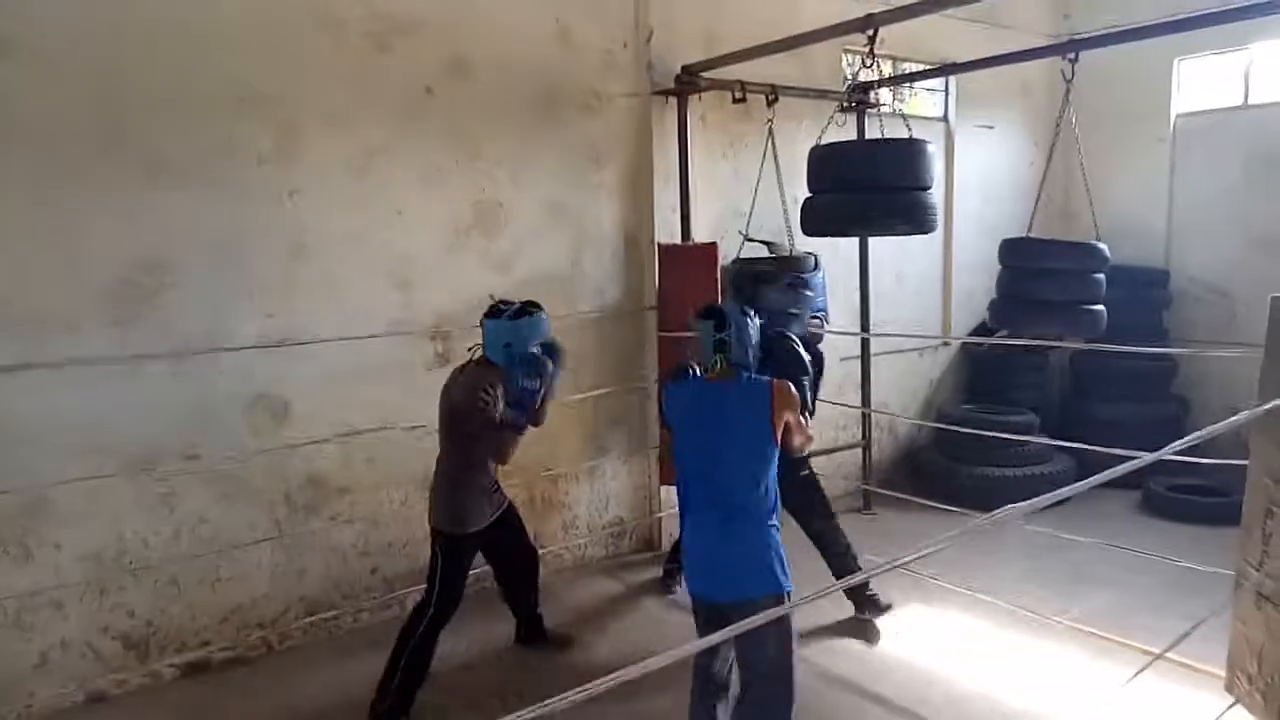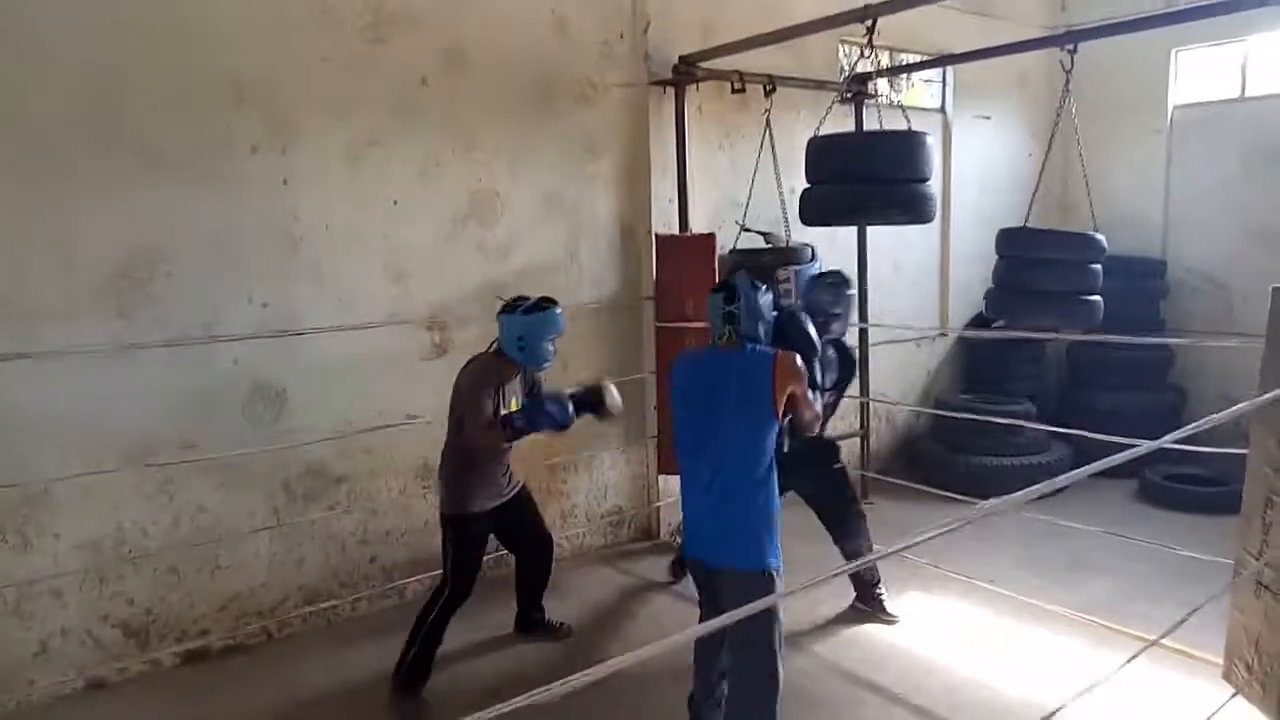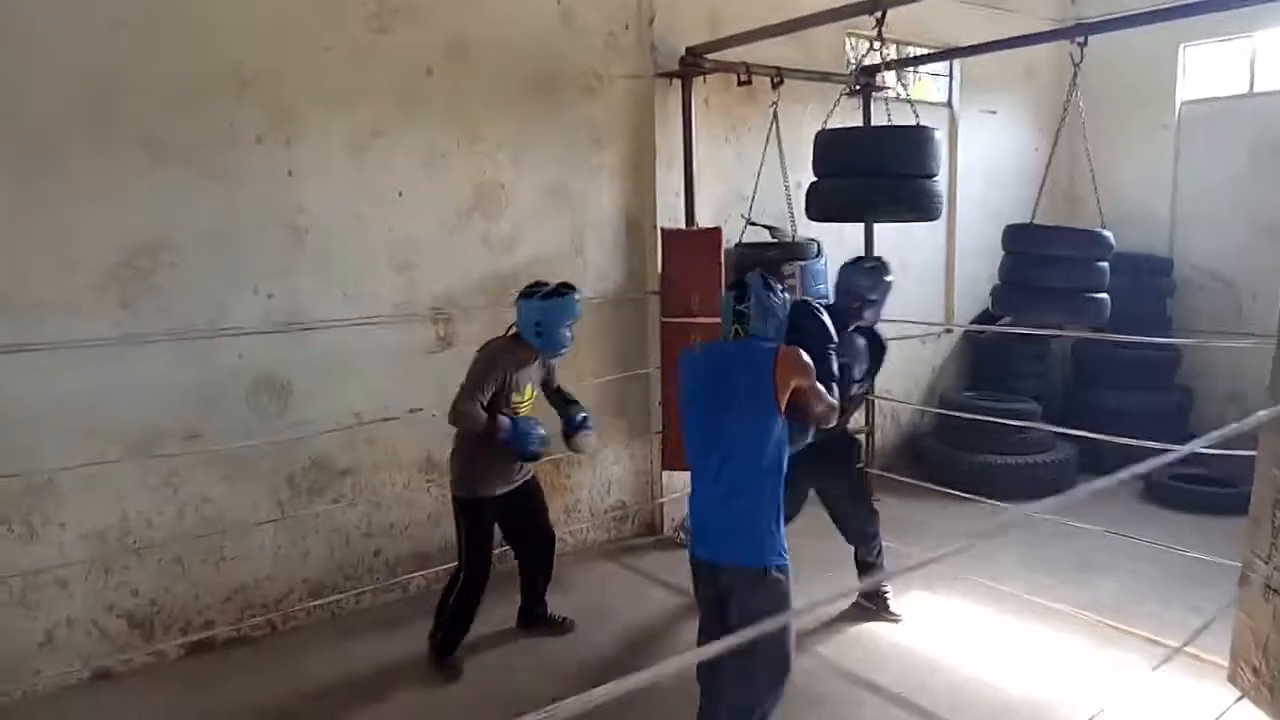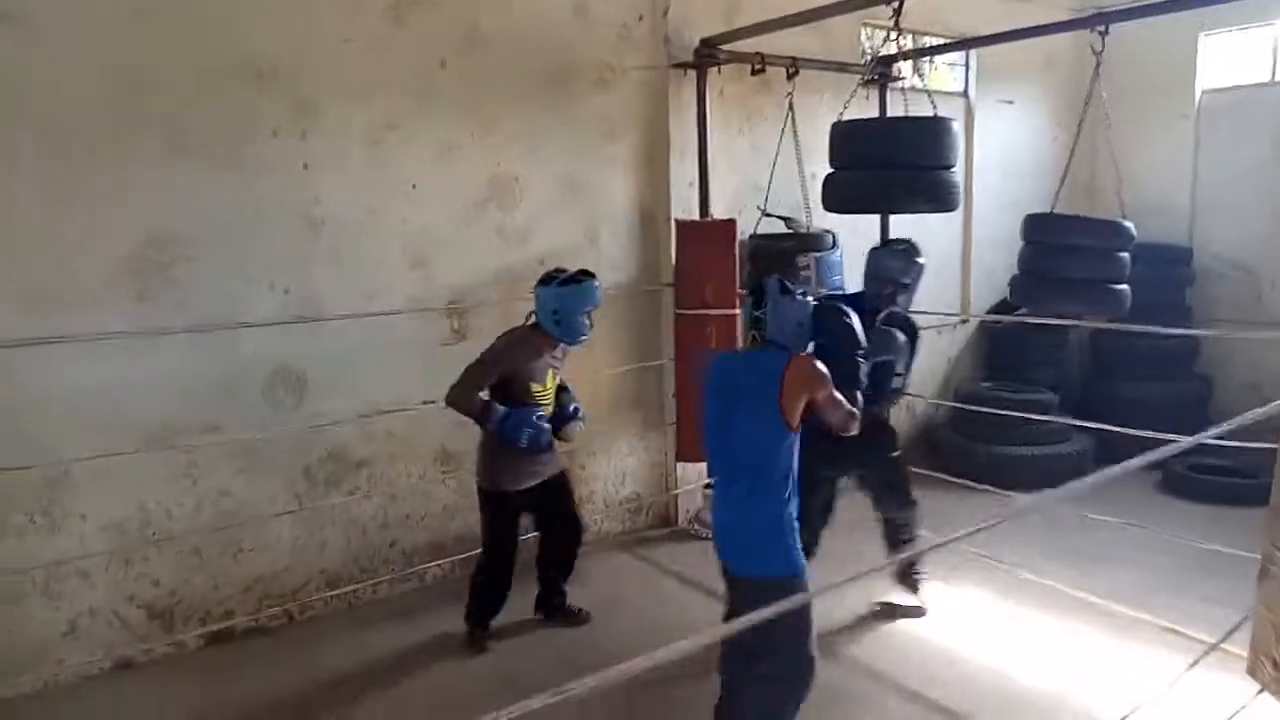
dt=0.1s
person 1, frame 1
left shoulder: (676, 398)
right shoulder: (776, 395)
right elbow: (800, 445)
left hip: (702, 564)
right hip: (756, 567)
left knee: (710, 663)
person 1, frame 2
left shoulder: (683, 368)
right shoulder: (780, 366)
right elbow: (810, 423)
left hip: (698, 533)
right hip: (748, 540)
left knee: (715, 634)
right knee: (754, 665)
person 1, frame 3
left shoulder: (692, 363)
right shoulder: (787, 362)
right elbow: (826, 416)
right wrist: (819, 371)
left hip: (705, 530)
right hip: (753, 536)
left knee: (718, 630)
right knee: (766, 657)
person 1, frame 4
left shoulder: (718, 368)
right shoulder: (802, 370)
right elbow: (847, 425)
left hip: (728, 527)
right hip: (769, 538)
left knee: (747, 621)
right knee: (790, 662)
person 2, frame 1
left shoulder: (498, 376)
right shoulder: (473, 387)
left elbow: (534, 418)
right elbow: (500, 450)
left wrist: (546, 377)
right wrist: (520, 401)
left hip: (490, 498)
right hip: (459, 512)
left knee: (523, 565)
right knee: (439, 607)
left ankle: (530, 630)
person 2, frame 2
left shoulder: (521, 372)
right shoulder: (482, 375)
left elbow: (544, 404)
right elbow: (465, 432)
left wrist: (577, 402)
right wrist: (525, 421)
left hip: (506, 485)
right hip: (465, 495)
left knee: (536, 550)
right knee: (458, 585)
left ankle: (531, 619)
right ankle: (408, 676)
person 2, frame 3
left shoulder: (540, 358)
right shoulder: (495, 358)
left elbow: (555, 391)
right elbow: (460, 414)
left wrist: (576, 416)
right wrist: (508, 429)
left hip: (518, 474)
right hip: (477, 481)
left knee: (540, 545)
right knee: (473, 570)
left ankle: (533, 614)
right ankle: (444, 646)
person 2, frame 4
left shoulder: (558, 345)
right shoulder: (510, 349)
right elbow: (458, 396)
left wrist: (566, 405)
right wrist: (503, 422)
left hip: (545, 463)
right hip: (503, 473)
left knee: (567, 532)
right knee: (499, 555)
left ankle: (551, 602)
right ankle: (478, 620)
person 3, frame 1
left shoulder: (807, 355)
left elbow: (803, 410)
left hip: (784, 454)
left knee: (823, 524)
left ankle: (860, 595)
right ankle: (674, 567)
person 3, frame 2
left shoulder: (842, 358)
right shoulder: (777, 334)
left elbow: (819, 413)
left hip: (808, 448)
right hip: (772, 449)
left knee: (850, 521)
left ankle: (869, 593)
right ankle: (688, 558)
person 3, frame 3
left shoulder: (871, 343)
right shoulder: (805, 320)
left elbow: (849, 404)
left hip: (831, 441)
left knee: (862, 520)
left ankle: (871, 593)
person 3, frame 4
left shoulder: (904, 330)
right shoulder: (835, 312)
left elbow: (891, 391)
left hip: (868, 431)
right hip: (823, 431)
left knee: (898, 505)
right knee: (808, 519)
left ankle: (907, 571)
